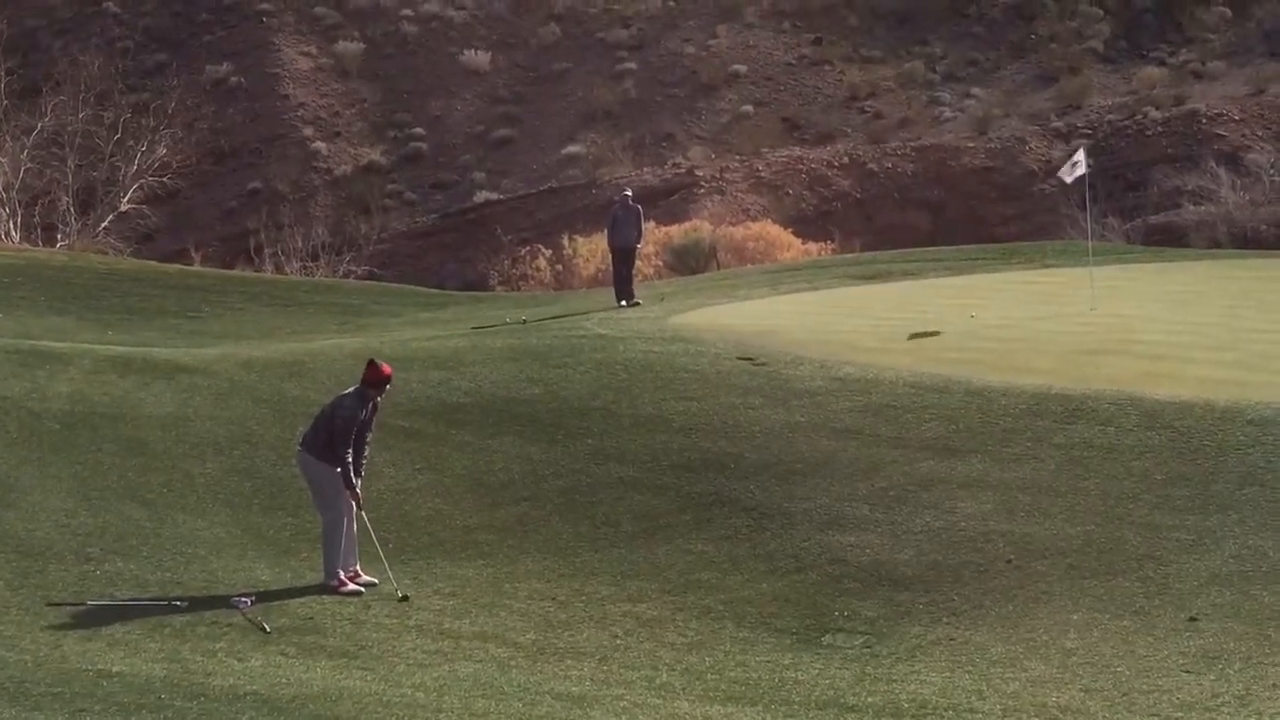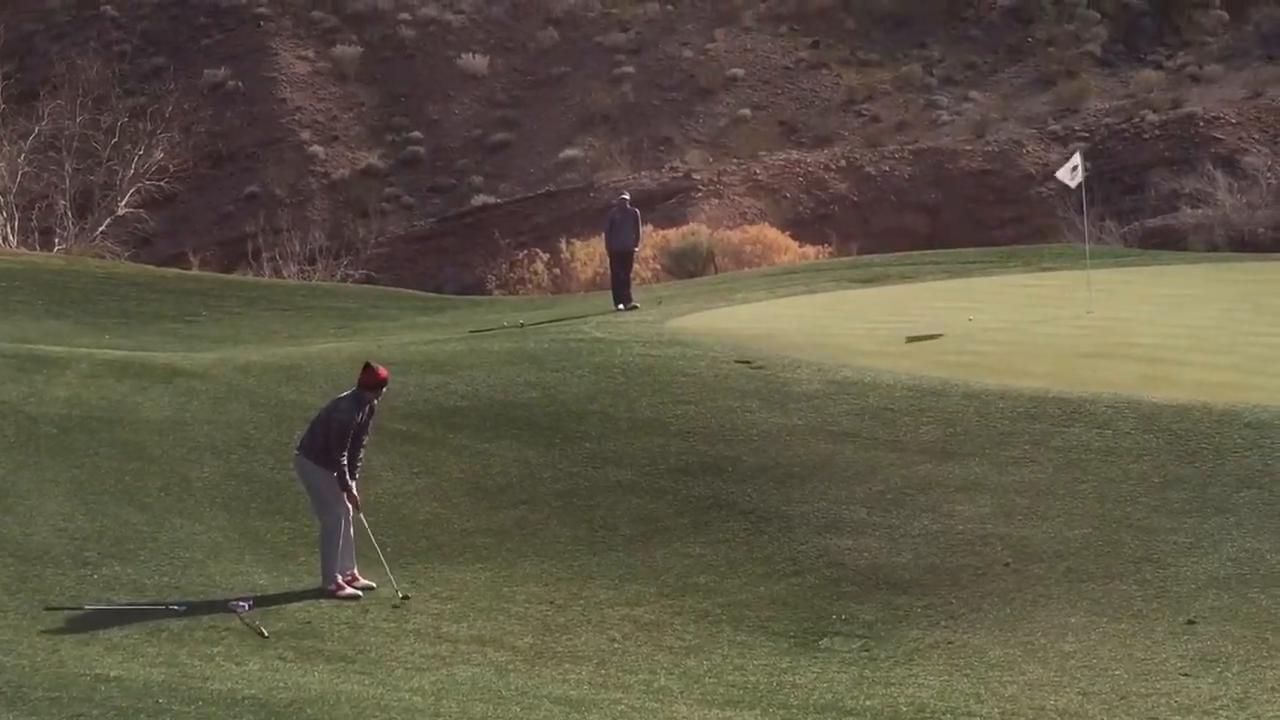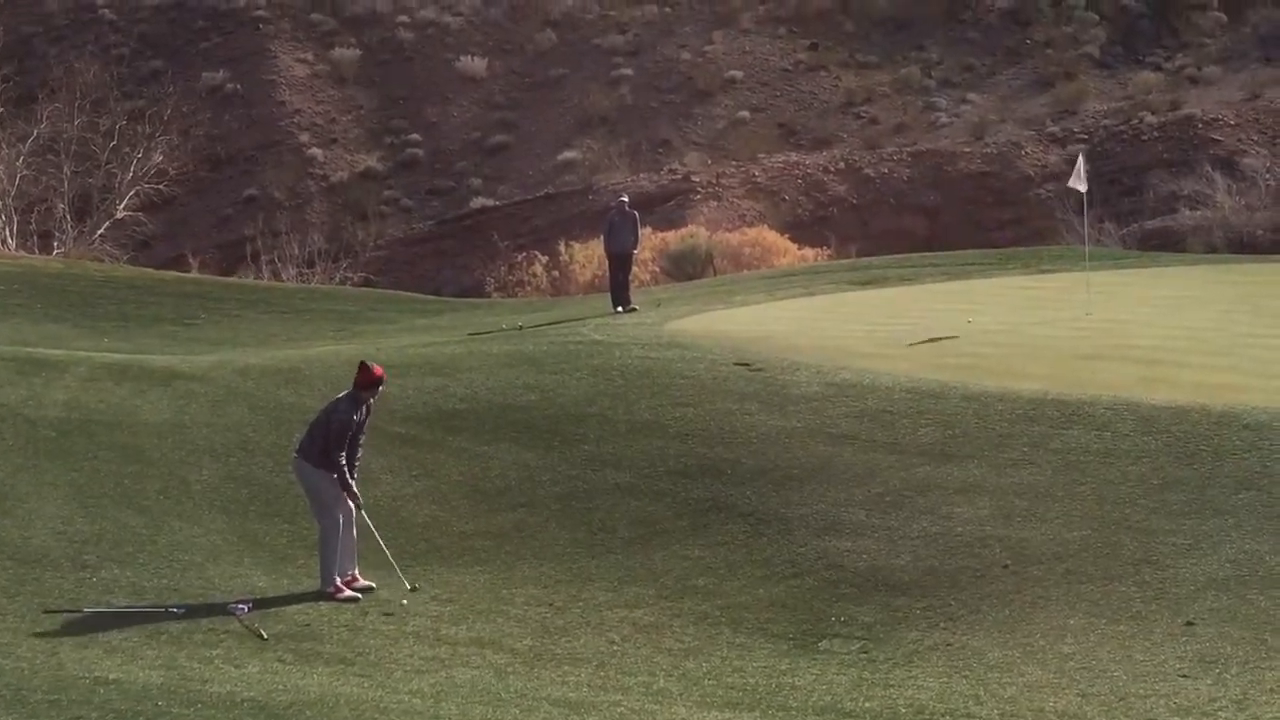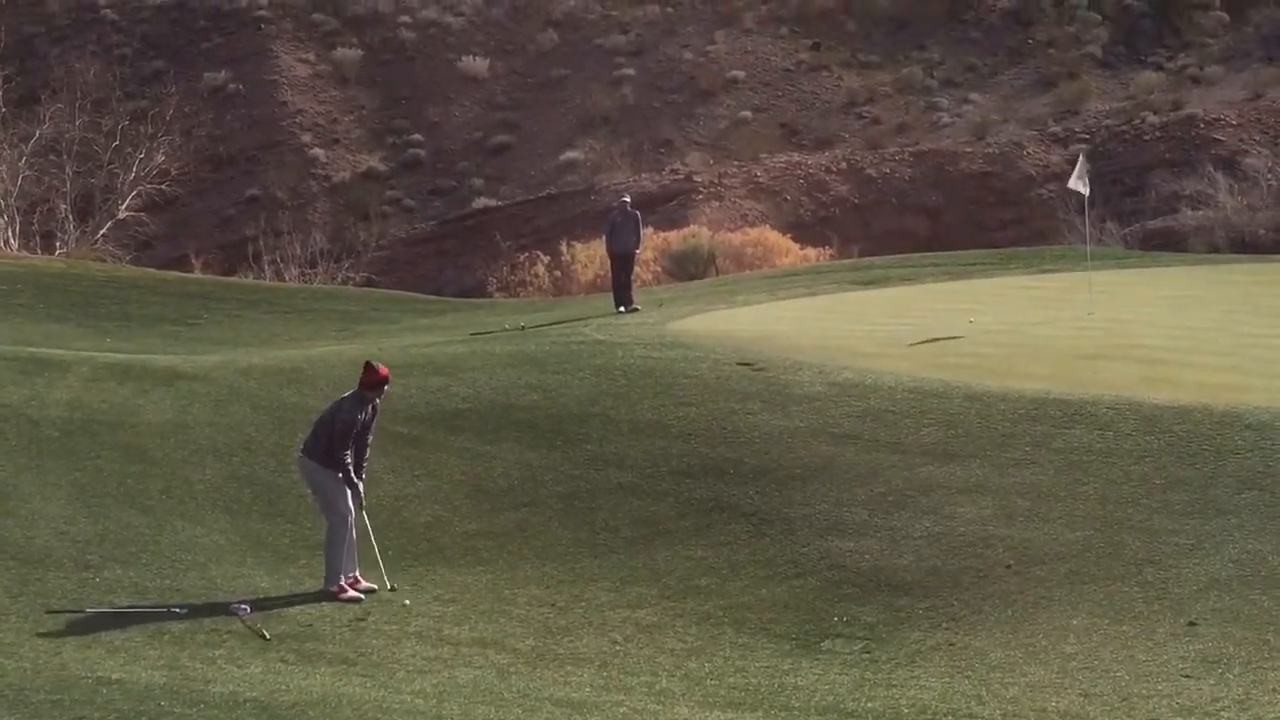
dt=0.3s
person 1, frame 1
left shoulder: (372, 403)
right shoulder: (349, 407)
left elbow: (362, 441)
right elbow: (344, 449)
left wrist: (358, 477)
right wrist: (351, 485)
left hip: (331, 458)
right hip: (315, 458)
left knee: (348, 510)
right knee: (336, 514)
left ankle: (350, 569)
right ankle: (333, 577)
person 1, frame 2
left shoulder: (368, 406)
right shoulder: (345, 410)
left elbow: (358, 444)
right elbow: (338, 452)
left wrist: (352, 480)
right wrist: (347, 487)
left hip: (328, 462)
right hip: (312, 462)
left knee: (344, 514)
right knee: (333, 518)
left ankle: (347, 573)
right ankle: (331, 581)
person 1, frame 3
left shoulder: (364, 406)
right shoulder: (345, 411)
left elbow: (355, 444)
right elbow: (337, 454)
left wrist: (352, 479)
right wrist: (348, 486)
left hip: (328, 465)
right hip: (312, 465)
left knee: (347, 513)
right knee: (332, 521)
left ankle: (348, 574)
right ankle: (330, 584)
person 1, frame 4
left shoulder: (371, 405)
right shoulder: (349, 410)
left elbow: (363, 444)
right elbow: (341, 452)
left wrist: (359, 478)
right wrist: (354, 485)
left hip: (333, 463)
right hip: (317, 463)
left knee: (347, 516)
right knee: (340, 518)
left ankle: (349, 575)
right ankle: (334, 583)
